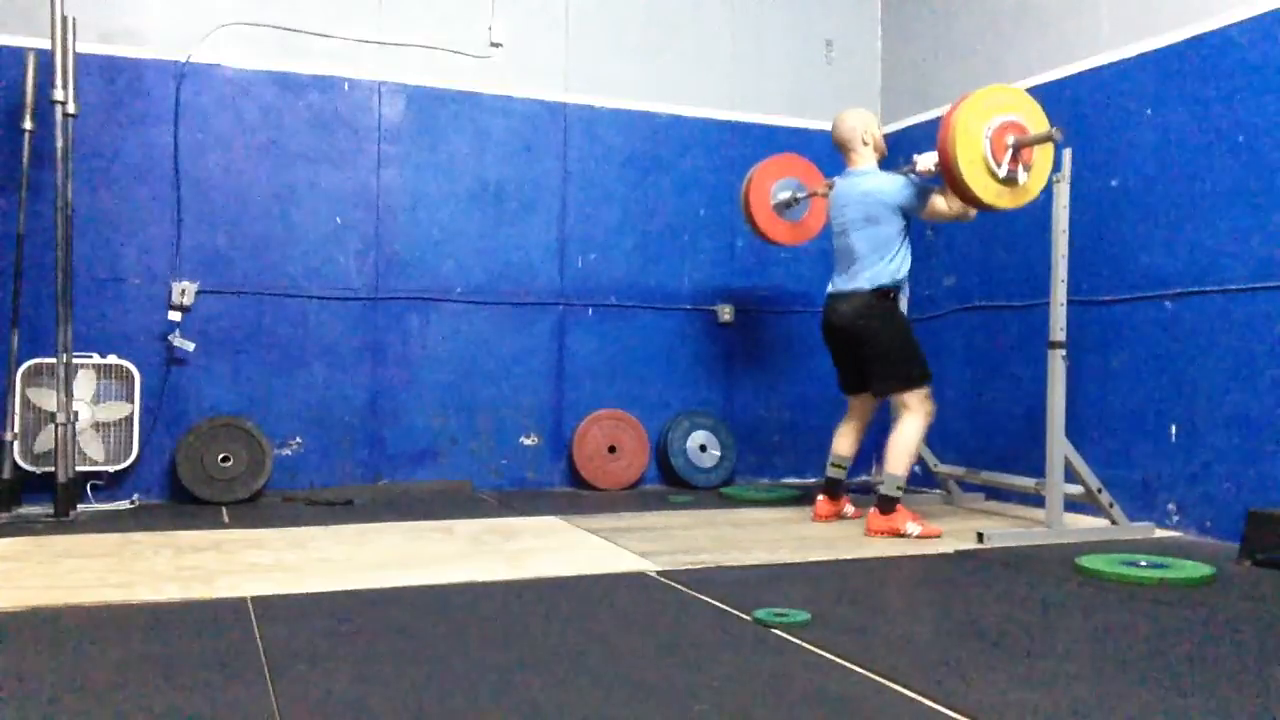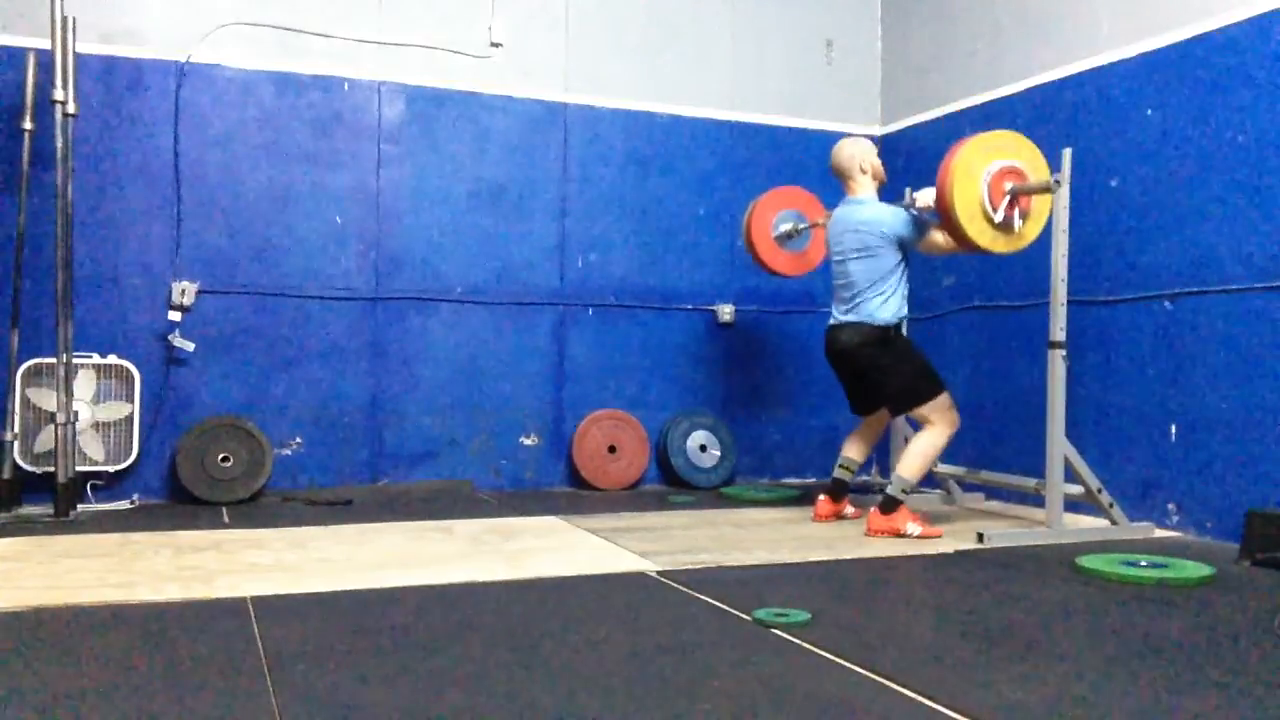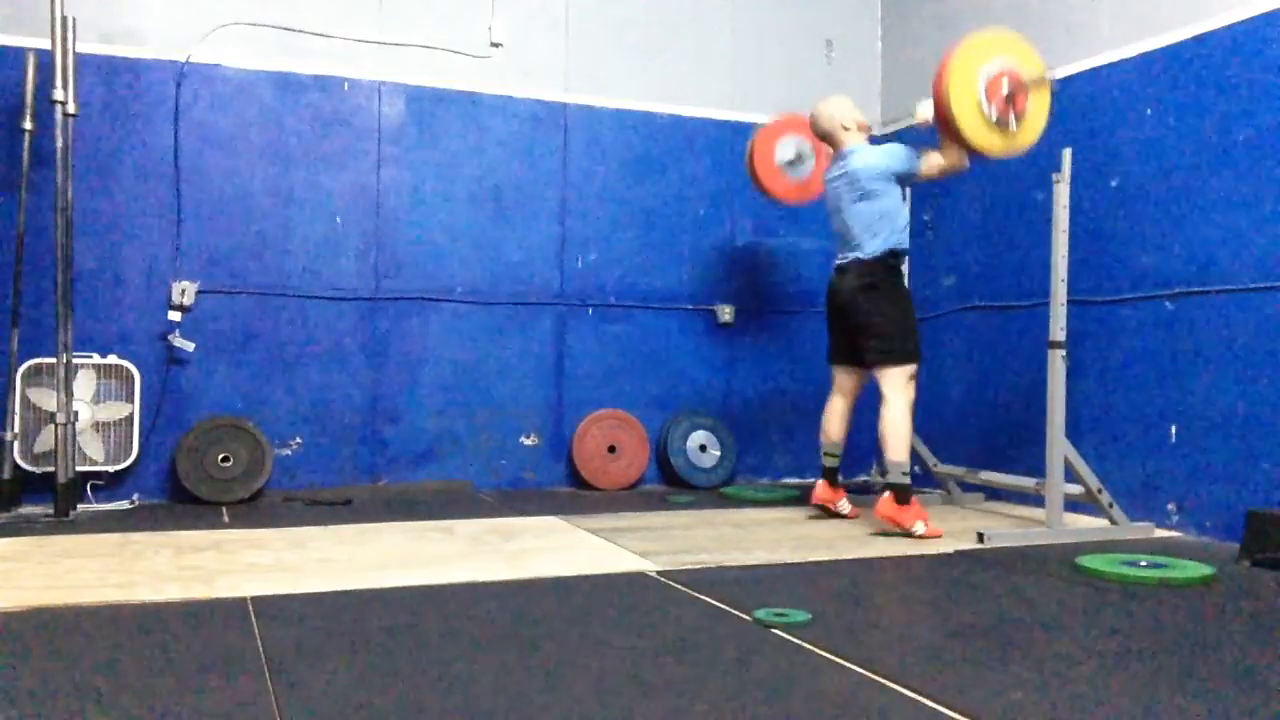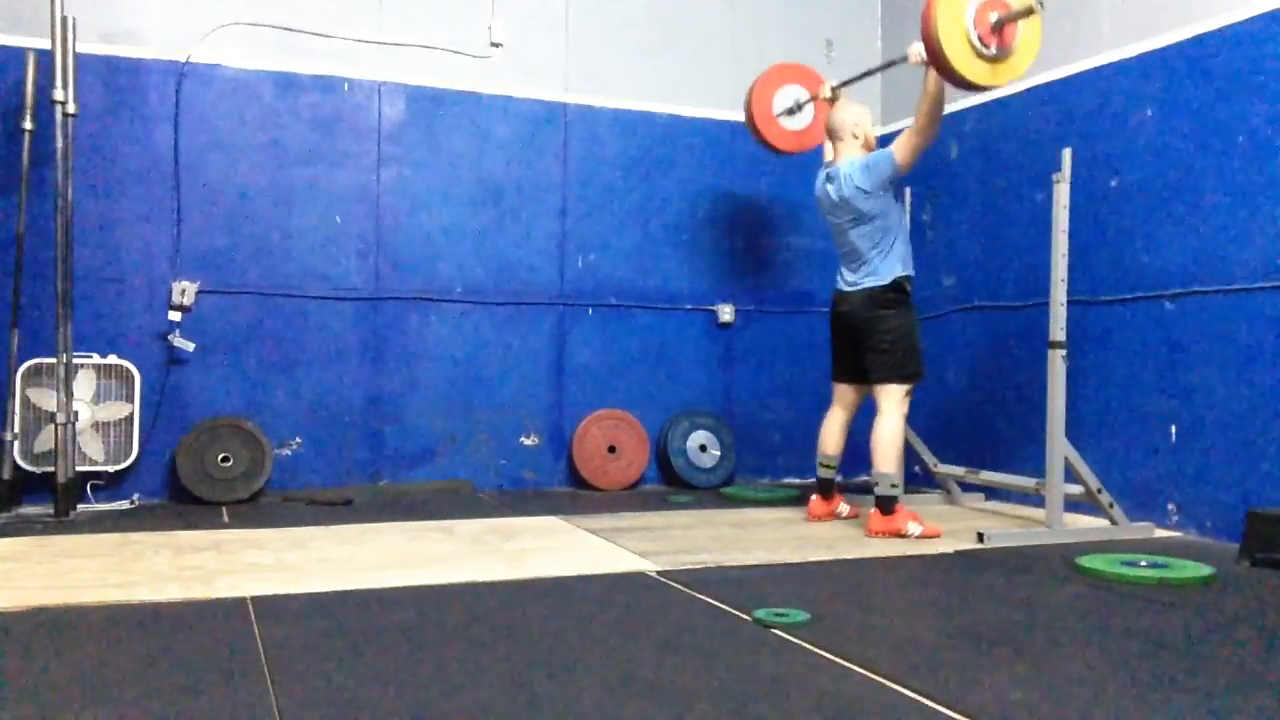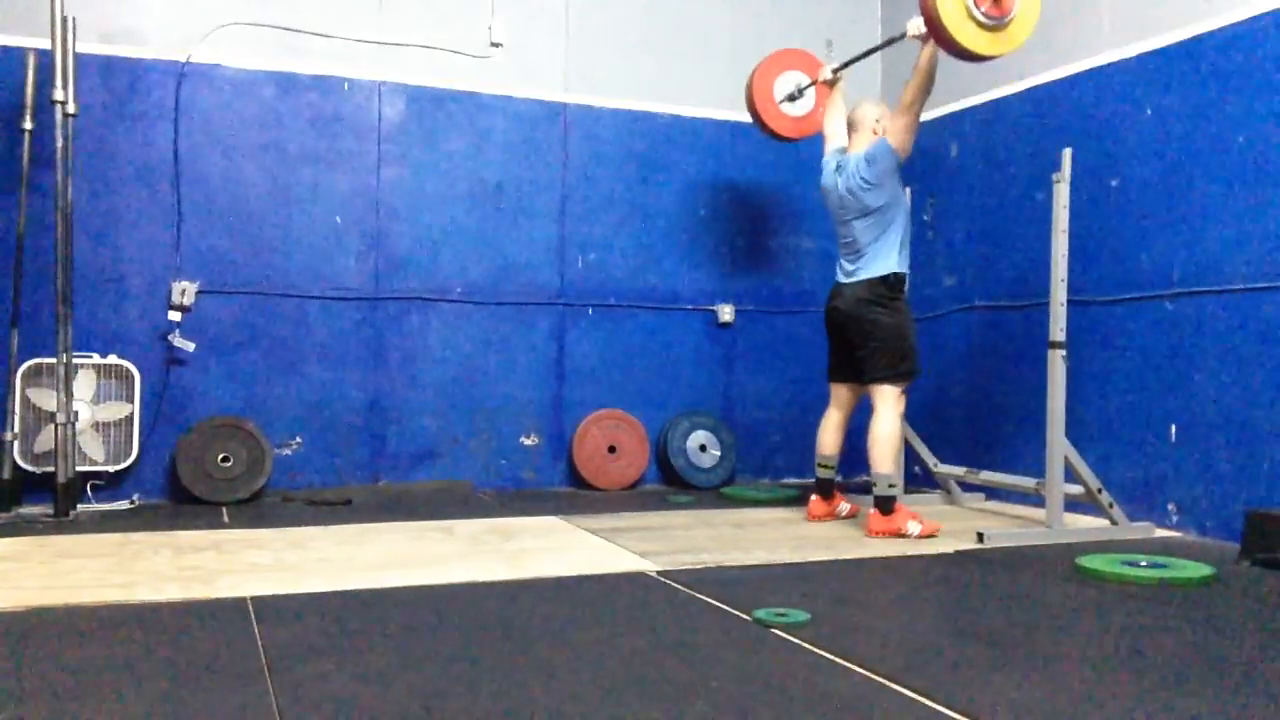
dt=0.3s
person 1, frame 1
left shoulder: (839, 192)
right shoulder: (892, 185)
right elbow: (960, 209)
right wrist: (944, 169)
left hip: (838, 308)
right hip: (873, 308)
left knee: (858, 409)
right knee: (917, 409)
left ankle: (830, 497)
right ankle: (887, 510)
person 1, frame 2
left shoulder: (837, 220)
right shoulder: (888, 217)
right elbow: (951, 243)
right wrist: (935, 207)
left hip: (840, 338)
right hip: (875, 336)
left knee: (874, 420)
right knee: (942, 419)
left ankle: (832, 498)
right ankle: (889, 511)
person 1, frame 3
left shoulder: (834, 171)
right shoulder: (880, 157)
right elbow: (953, 162)
left wrist: (822, 151)
left hip: (843, 283)
right hip: (877, 281)
left knee: (844, 389)
right knee: (898, 387)
left ankle: (827, 485)
right ankle: (898, 500)
person 1, frame 4
left shoulder: (826, 179)
right shoulder: (870, 173)
left elbow: (832, 139)
right elbow: (924, 127)
left wrist: (829, 103)
right wrist: (934, 67)
left hip: (847, 302)
right hip: (883, 301)
left knee: (843, 403)
right knee: (893, 403)
left ankle: (823, 497)
right ankle: (887, 512)
person 1, frame 5
left shoulder: (832, 167)
right shoulder: (875, 163)
left elbow: (834, 124)
right elbow: (912, 103)
left wrist: (833, 86)
right wrist: (930, 42)
left hip: (843, 298)
right hip: (877, 298)
left knee: (840, 403)
right knee: (889, 402)
left ankle: (824, 498)
right ankle: (886, 513)
